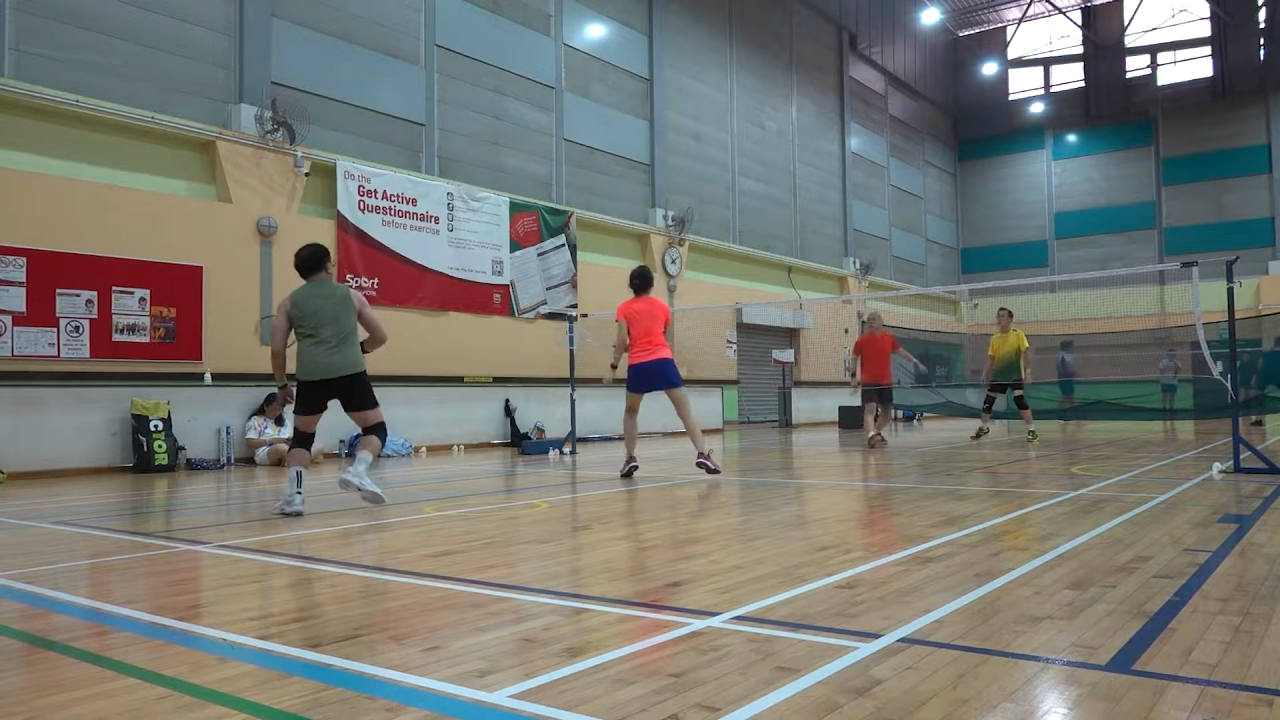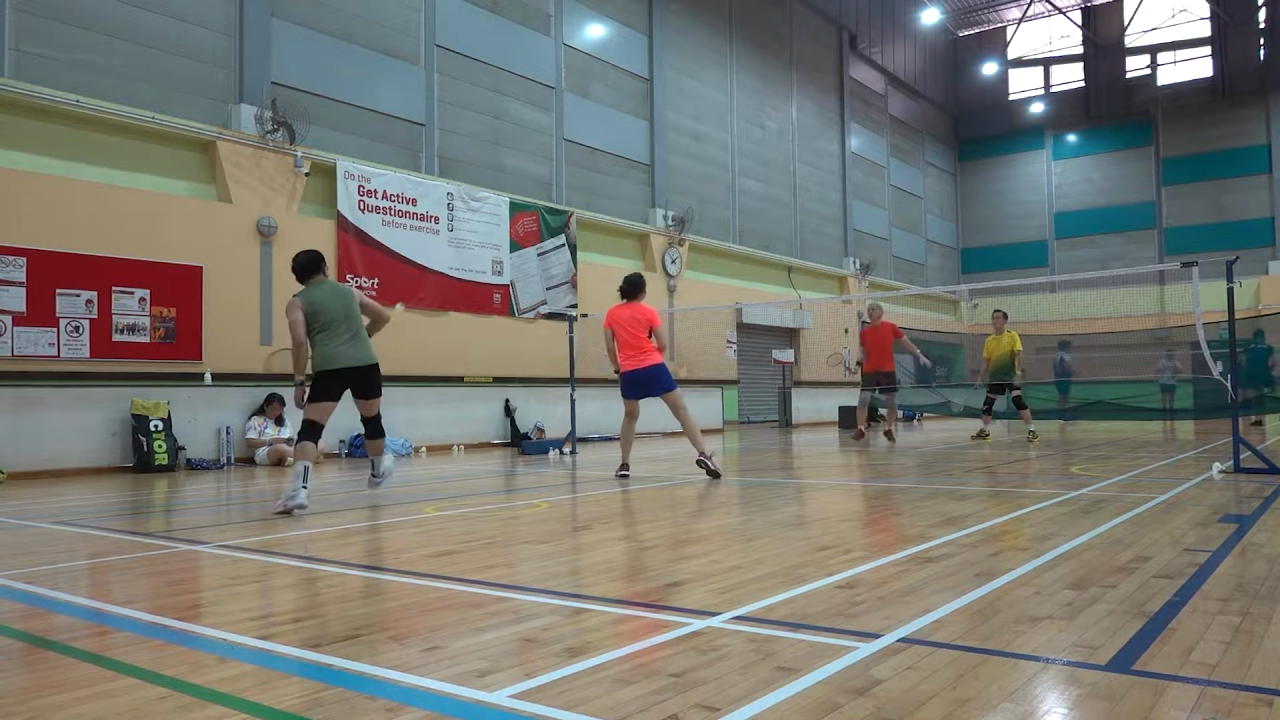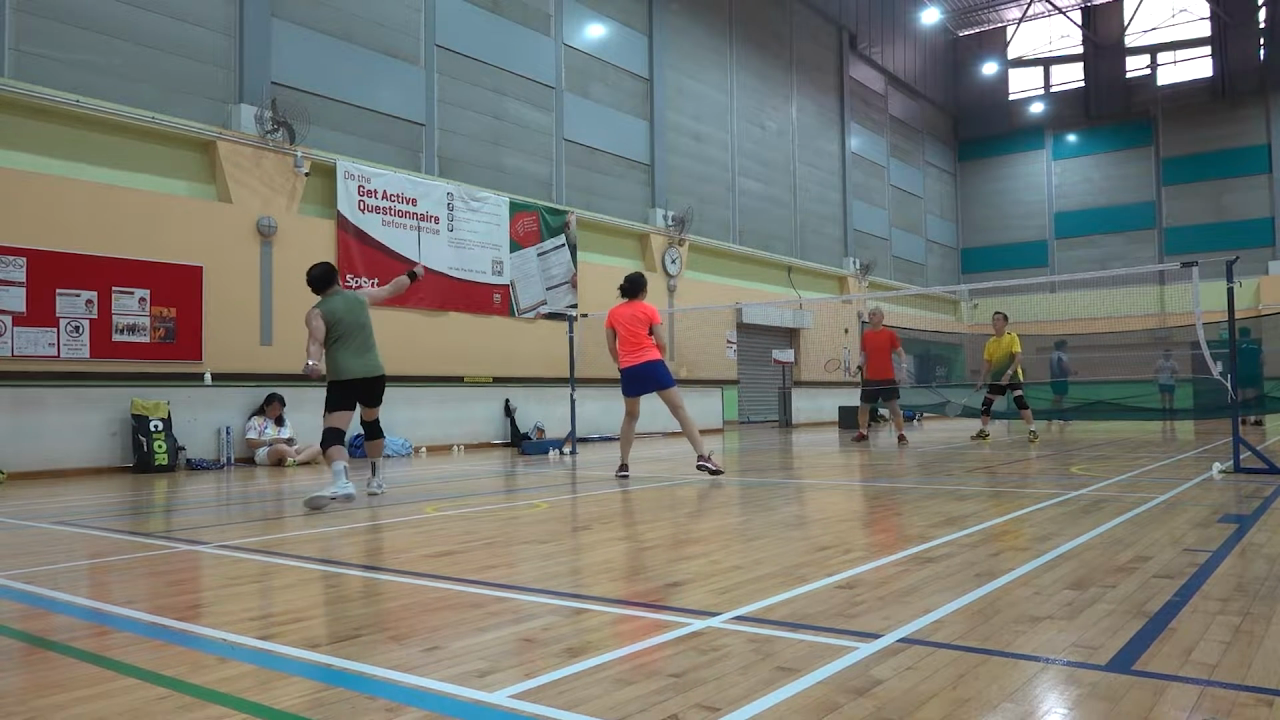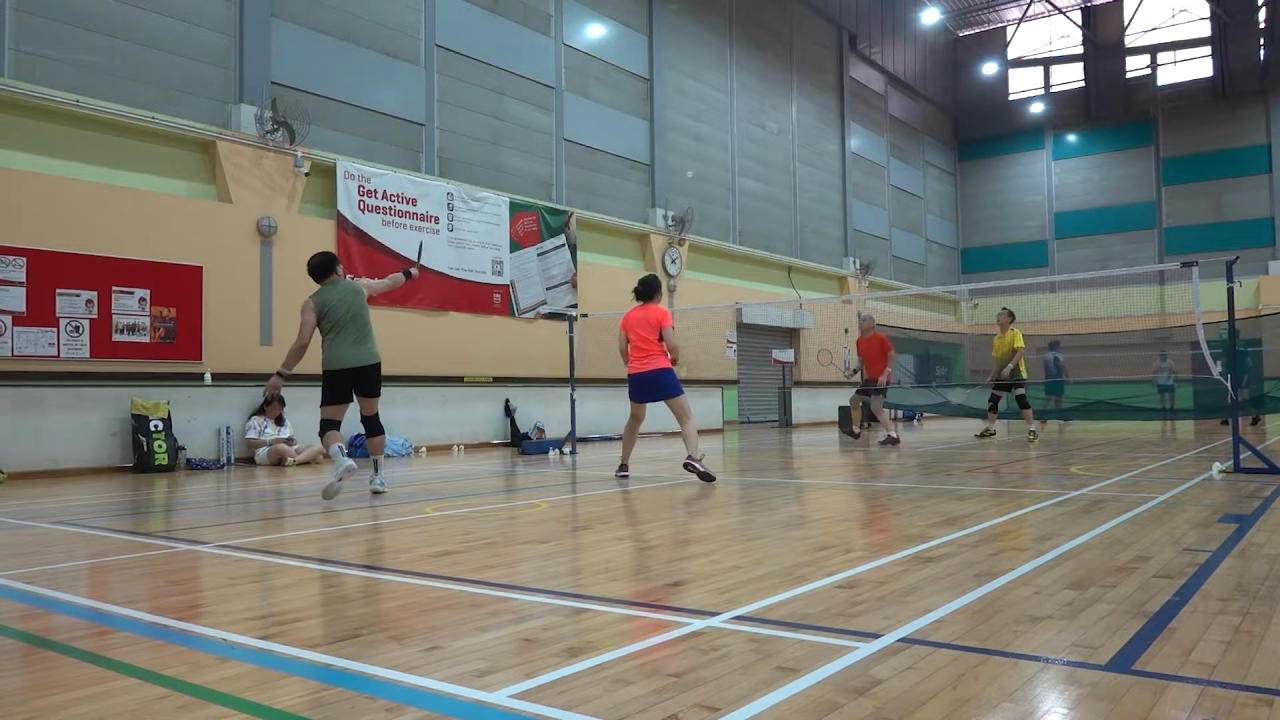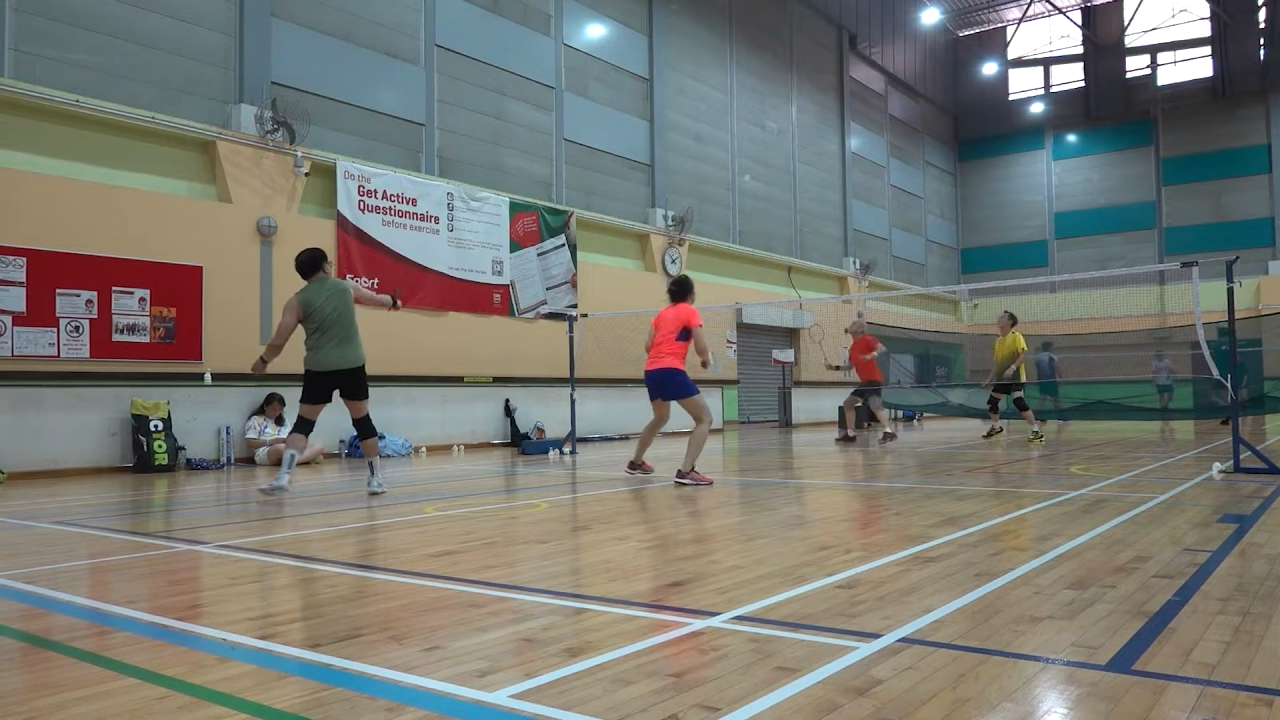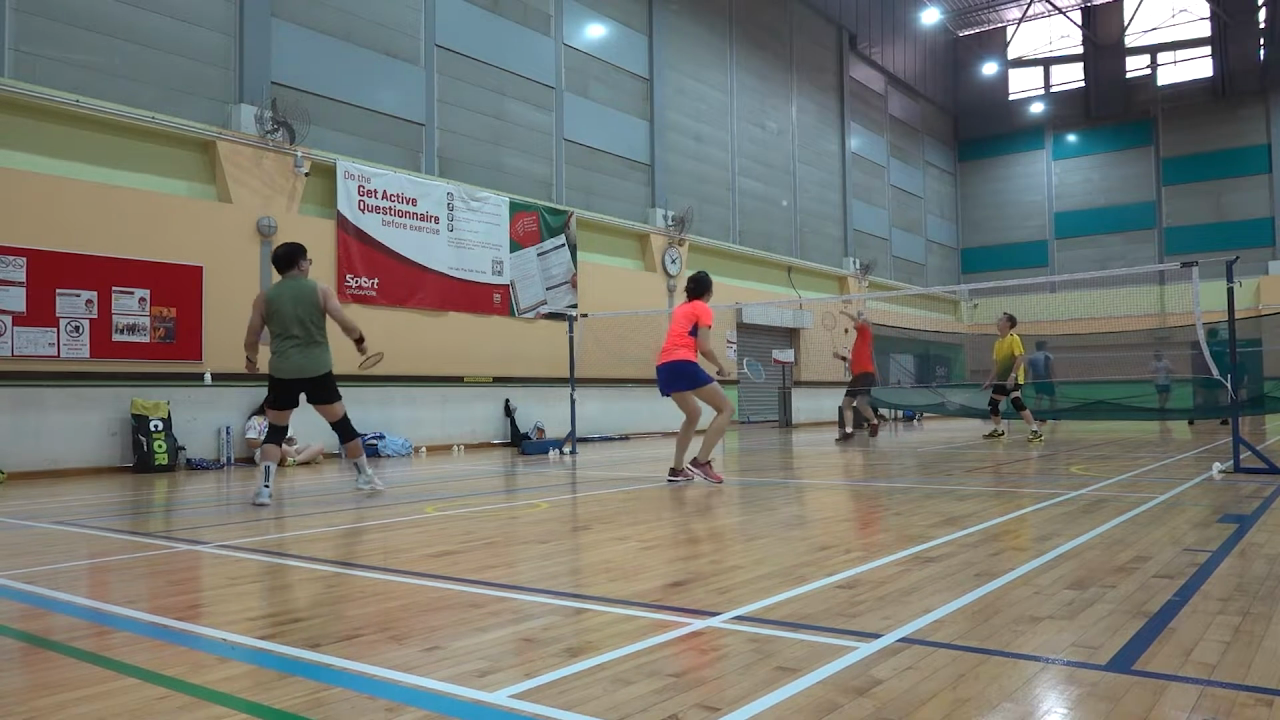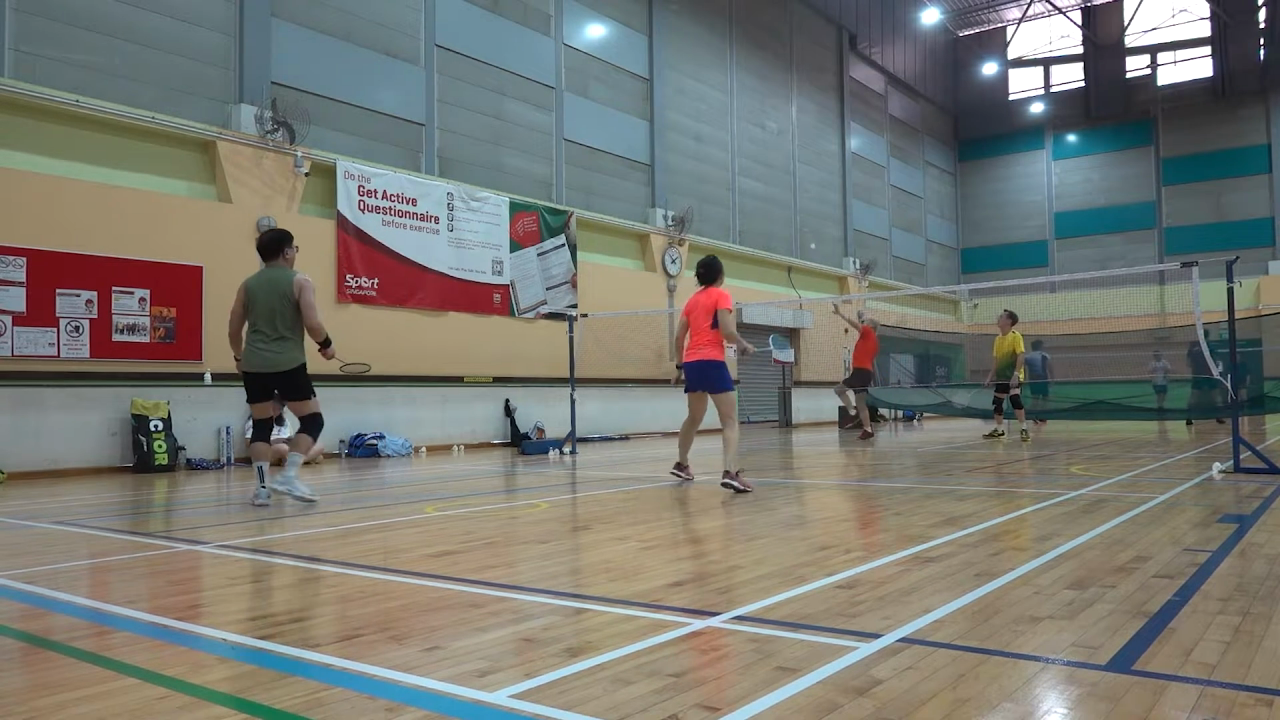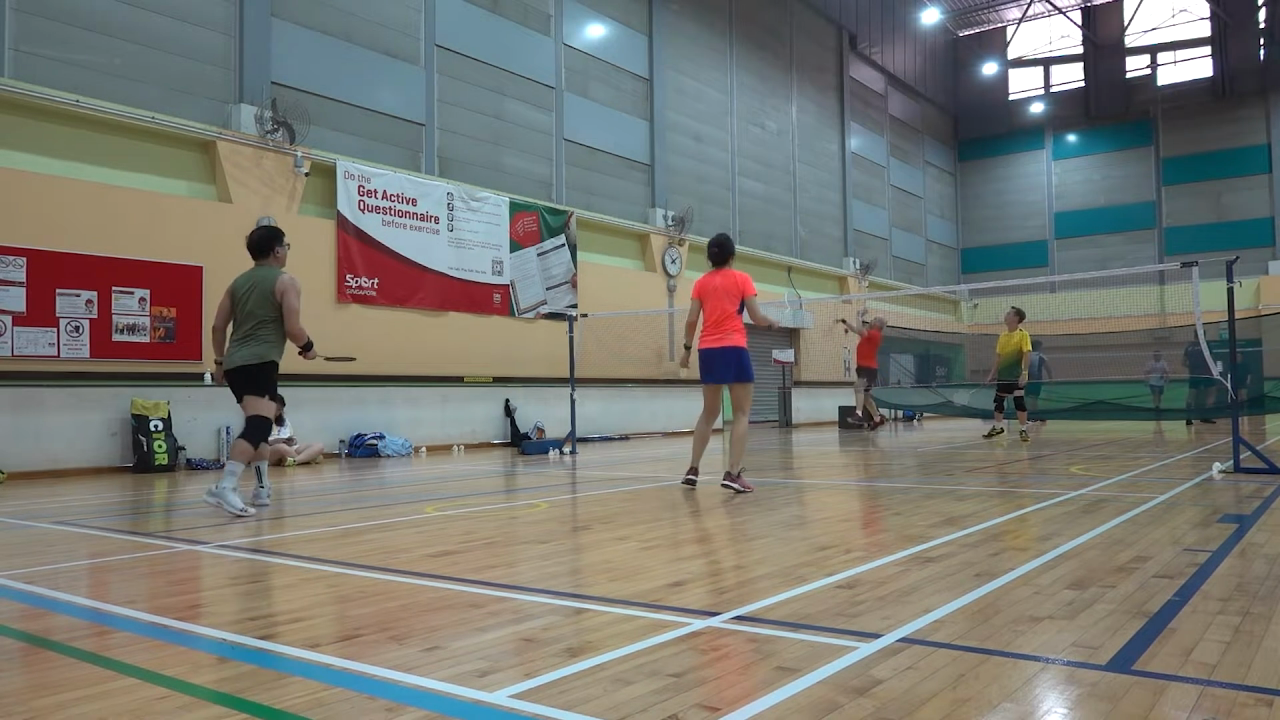
dt=0.2s
person 1, frame 1
left shoulder: (290, 302)
right shoulder: (351, 295)
left elbow: (277, 348)
right elbow: (380, 336)
left wrist: (282, 384)
right wrist: (359, 349)
left hip: (311, 376)
right hip: (350, 372)
left knee: (302, 436)
right knee: (376, 428)
left ankle: (294, 495)
right ankle: (358, 473)
person 1, frame 2
left shoulder: (298, 302)
right shoulder: (350, 292)
left elbow: (299, 342)
right elbow: (383, 316)
left wrist: (300, 380)
left hip: (329, 368)
right hip: (364, 364)
left knee: (310, 430)
right knee: (372, 419)
left ankle: (299, 490)
right ankle: (378, 471)
person 1, frame 3
left shoulder: (316, 313)
right shoulder: (360, 297)
left elbow: (316, 341)
right elbow: (394, 287)
left wrist: (311, 364)
right wrist: (414, 273)
left hip: (342, 378)
right hip: (373, 373)
left knee: (332, 436)
right knee: (371, 424)
left ankle: (340, 483)
right ankle: (376, 479)
person 1, frame 4
left shoulder: (313, 303)
right shoulder: (360, 286)
left elbow: (302, 343)
right elbow: (389, 282)
left wrist: (281, 374)
right wrist: (408, 273)
left hip: (336, 367)
right hip: (368, 363)
left knee: (330, 425)
right knee: (371, 418)
left ankle: (341, 461)
right ankle: (378, 477)
person 1, frame 5
left shoulder: (297, 300)
right shoulder: (347, 287)
left elbow: (278, 341)
right elbow: (378, 300)
left wrist: (262, 361)
right wrist: (394, 301)
left hip: (318, 368)
right hip: (352, 365)
left knee: (303, 424)
right knee: (362, 422)
left ankle: (283, 475)
right ankle: (375, 479)
person 1, frame 6
left shoulder: (265, 297)
right shoulder: (320, 290)
left elbow: (250, 340)
right elbow: (346, 324)
left wrist: (251, 360)
right wrist: (361, 341)
left hip: (281, 373)
right hip: (317, 371)
left knee: (275, 431)
right knee: (341, 425)
left ankle: (265, 488)
right ankle: (365, 477)
person 1, frame 7
left shoulder: (248, 285)
right shoulder: (300, 282)
left elbow: (234, 329)
right elbow: (312, 324)
left wrist: (239, 357)
right wrist: (327, 346)
left hip: (254, 366)
right hip: (289, 366)
left knee: (261, 426)
right knee: (312, 420)
left ankle: (262, 487)
right ankle: (288, 477)
person 1, frame 8
left shoulder: (238, 282)
right shoulder: (285, 281)
left elbow: (218, 327)
right elbow: (292, 328)
left wrist: (221, 361)
right wrist: (308, 347)
left hip: (236, 362)
right hip: (260, 363)
left knee: (262, 421)
right knee: (258, 425)
left ankle: (261, 487)
right ankle: (224, 488)
person 2, frame 1
left shoulder: (624, 308)
right shoulder: (662, 306)
left elbow: (623, 340)
left wrist: (614, 366)
left hip: (638, 366)
right hip: (663, 362)
left knee: (630, 411)
right knee: (685, 411)
left ankle: (630, 458)
right ankle: (703, 454)
person 2, frame 2
left shoulder: (612, 314)
right shoulder: (649, 312)
left elbow: (610, 347)
right elbow: (663, 345)
left wrist: (618, 369)
left hip: (629, 373)
right hip: (654, 367)
left knee: (630, 417)
right knee: (682, 412)
left ankle: (624, 464)
right ankle: (703, 454)
person 2, frame 3
left shoulder: (613, 313)
right shoulder: (649, 310)
left elbow: (611, 346)
right elbow: (661, 342)
left hip: (629, 370)
right hip: (652, 364)
left knee: (631, 416)
right knee: (680, 411)
left ankle: (624, 464)
right ankle: (702, 456)
person 2, frame 4
left shoulder: (628, 316)
right shoulder: (662, 312)
left elbow: (622, 349)
right elbow: (671, 345)
right wrist: (674, 358)
left hip: (637, 375)
right hip: (660, 371)
left knee: (635, 420)
right knee: (686, 419)
left ankle: (623, 465)
right ankle: (693, 459)
person 2, frame 5
left shoulder: (663, 313)
right shoulder: (691, 312)
left elbow: (650, 346)
right elbow: (701, 346)
right wrist: (705, 359)
left hip: (652, 371)
right hip: (671, 371)
left knee: (661, 418)
right knee: (705, 419)
left ankle: (635, 462)
right ankle: (686, 471)
person 2, frame 6
left shoulder: (680, 309)
right shoulder: (703, 309)
right elbow: (703, 346)
right wrist: (721, 366)
left hip: (664, 366)
right hip: (682, 364)
left knee: (693, 415)
right knee: (726, 409)
left ankle: (677, 468)
right ankle: (700, 460)
person 2, frame 7
left shoulder: (692, 299)
right shoulder: (720, 295)
left elbow: (680, 335)
right elbow: (727, 330)
left wrist: (679, 364)
right wrist: (744, 345)
left hip: (691, 363)
right hip: (712, 361)
left knee: (694, 416)
right knee: (730, 421)
left ankle: (681, 464)
right ankle: (731, 473)
person 2, frame 8
left shoulder: (701, 283)
right shoulder: (742, 279)
left elbow: (691, 321)
right elbow: (757, 317)
left wrist: (687, 349)
right wrist: (771, 323)
left hip: (708, 350)
right hip: (734, 348)
left knee: (709, 412)
right knee: (741, 414)
left ankle: (694, 467)
right ankle: (732, 473)
